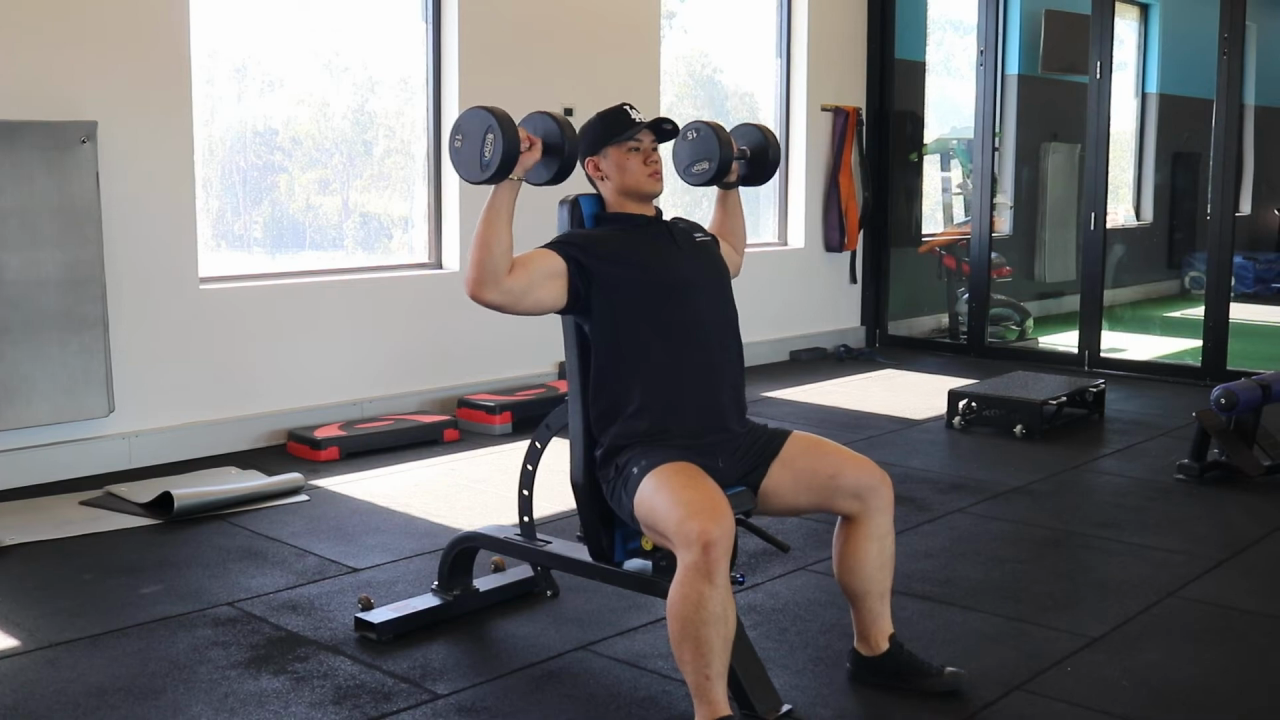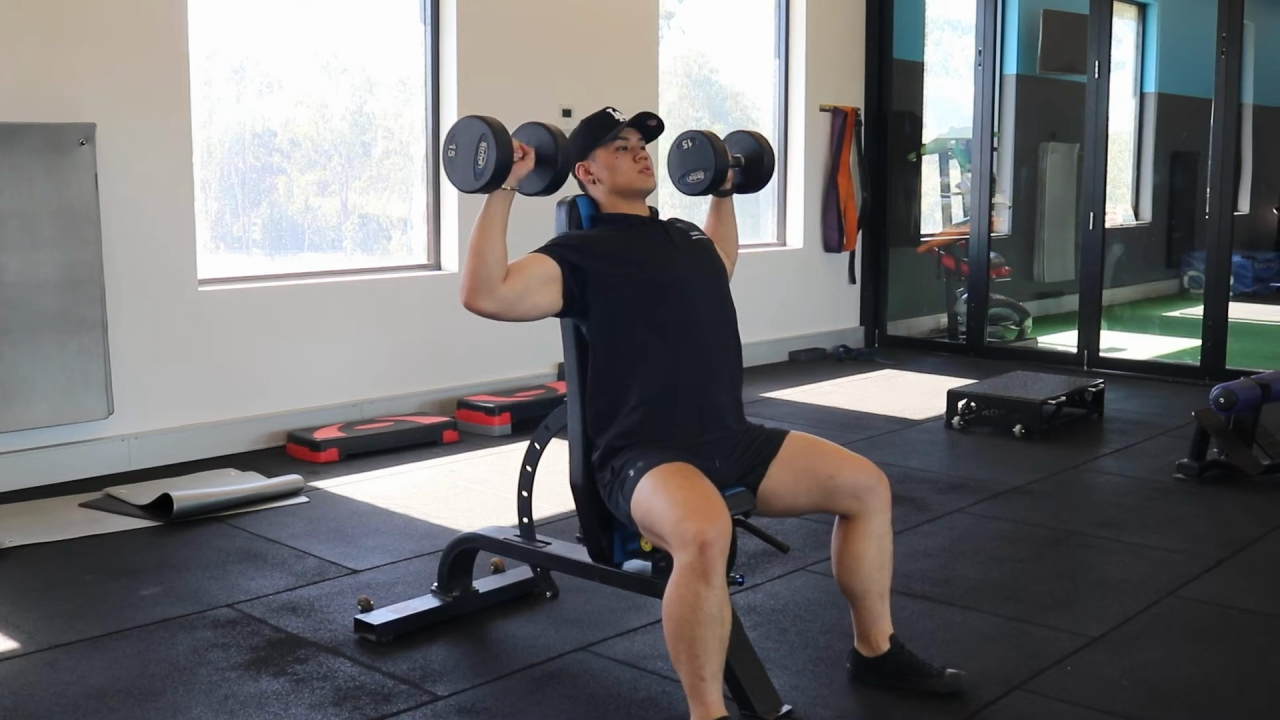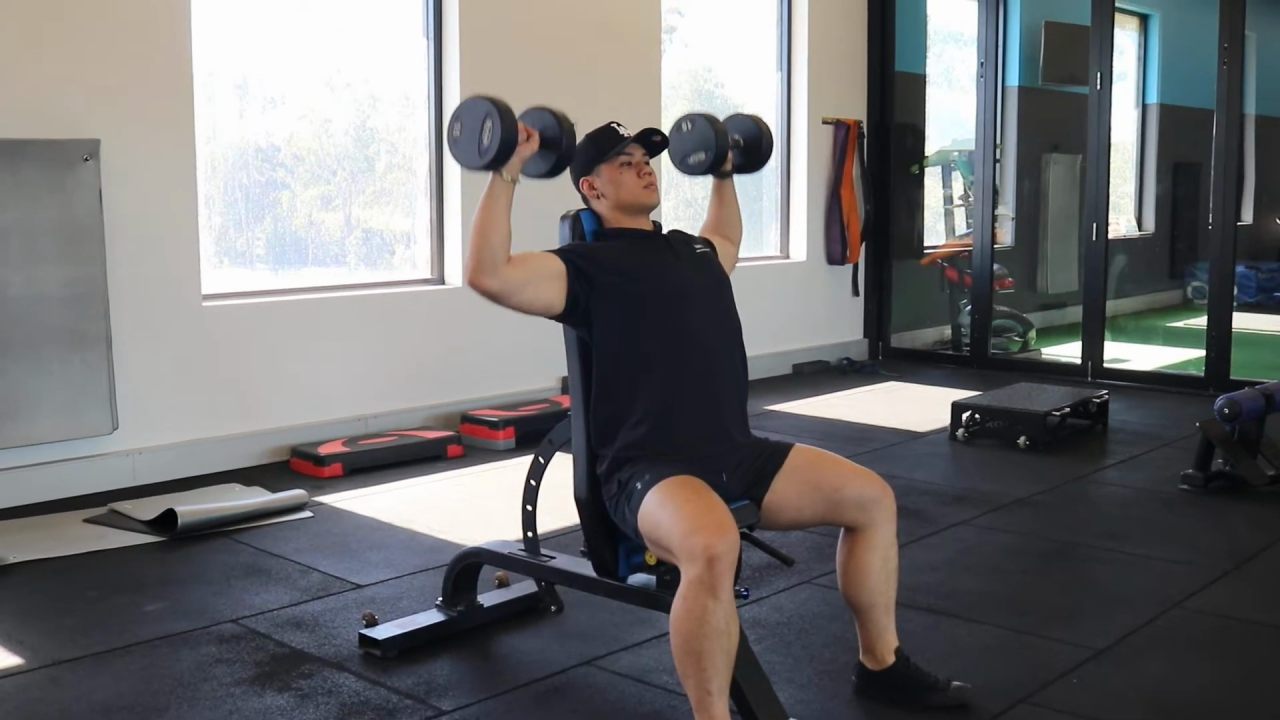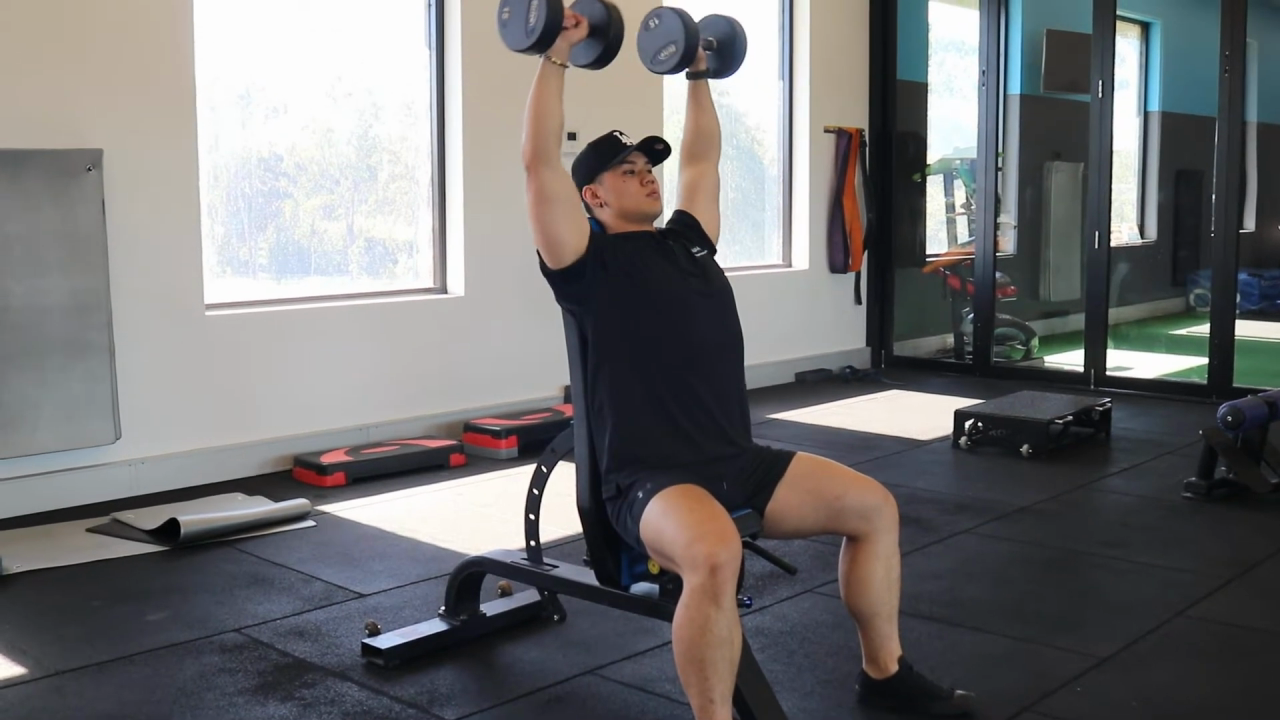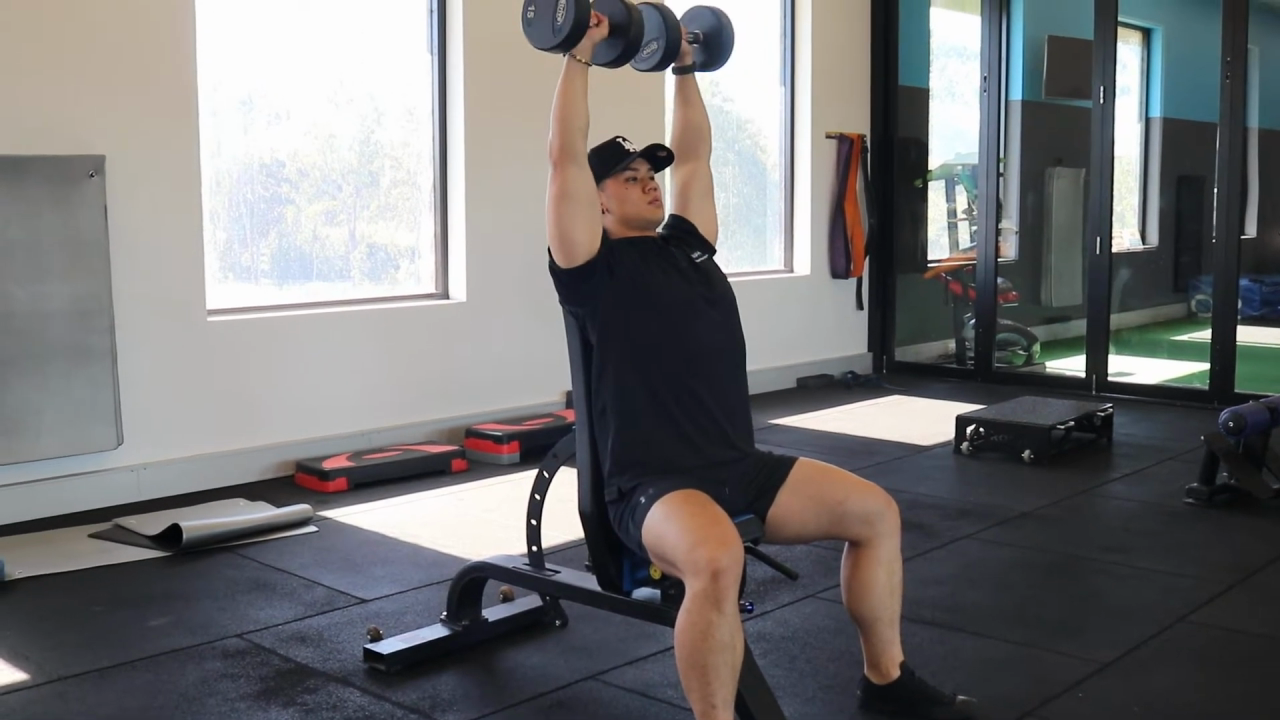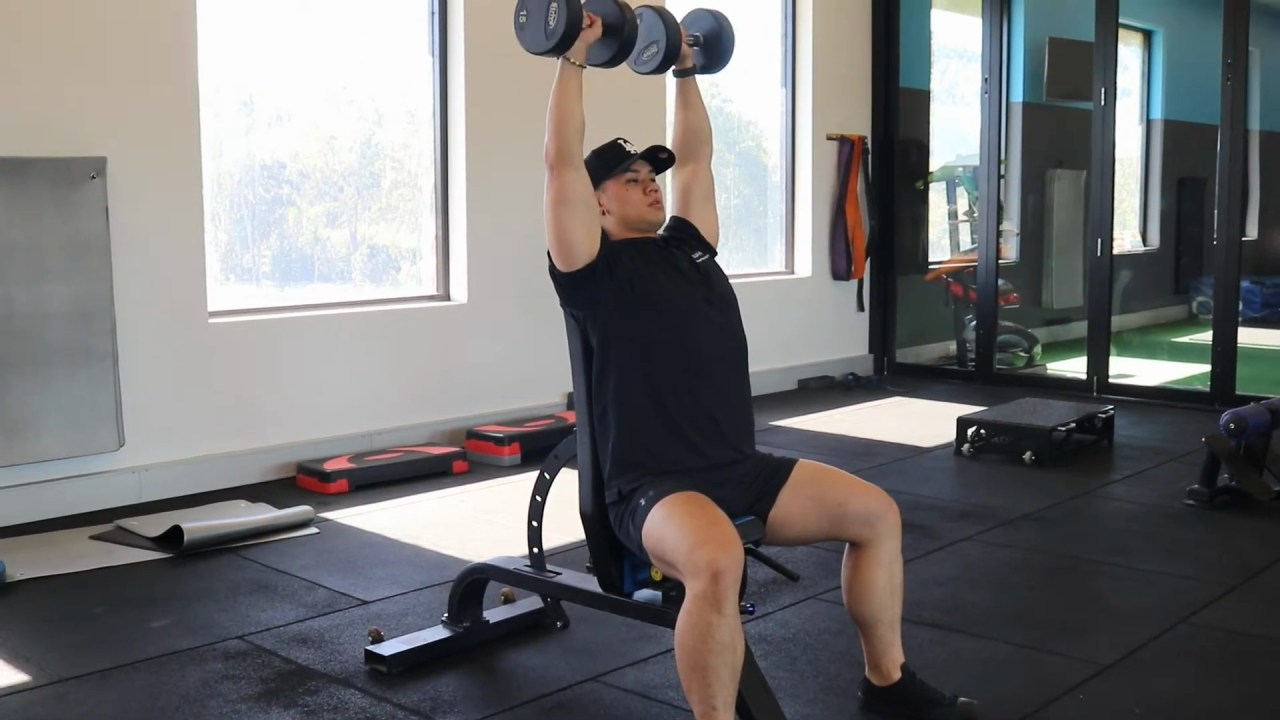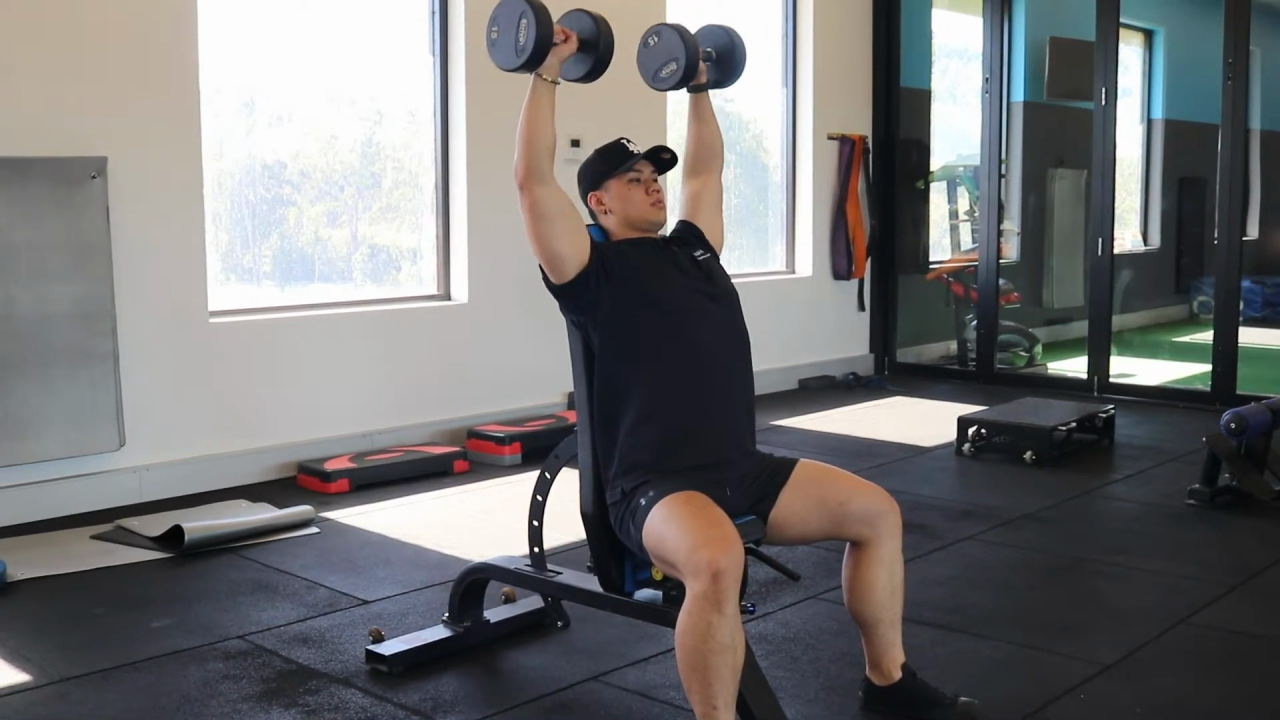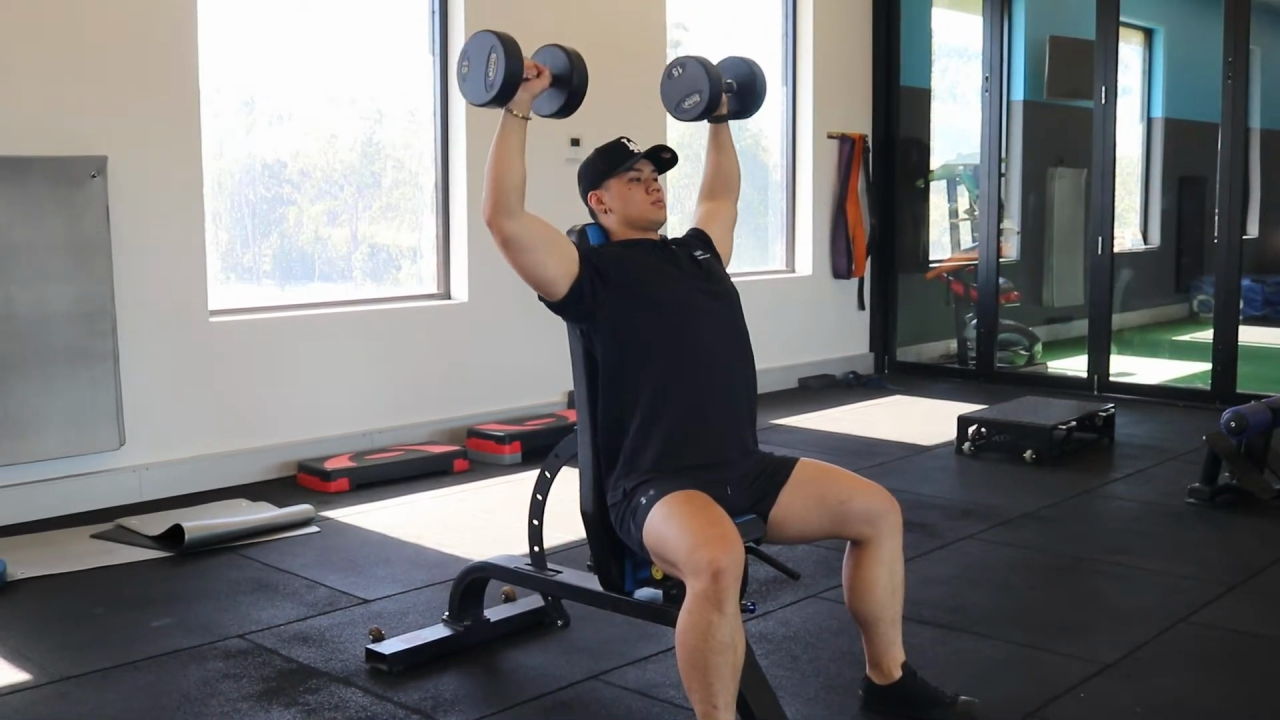
dt=0.5s
person 1, frame 1
left shoulder: (690, 235)
right shoulder: (588, 250)
left elbow: (731, 257)
right elbow: (489, 285)
left wrist: (729, 184)
right wrist: (510, 180)
left hip: (734, 438)
right hip: (648, 453)
left knee: (869, 487)
right knee: (708, 535)
left ankle: (875, 649)
person 1, frame 2
left shoulder: (685, 234)
right shoulder: (583, 252)
left elbow: (721, 264)
right elbow: (483, 294)
left wrist: (723, 191)
right wrist: (502, 190)
left hip: (731, 438)
right hip: (645, 455)
left knee: (867, 486)
right knee: (704, 535)
left ankle: (875, 650)
person 1, frame 3
left shoulder: (686, 248)
right shoulder: (588, 263)
left elbow: (726, 244)
right elbow: (487, 275)
left wrist: (722, 173)
right wrist: (506, 172)
left hip: (737, 453)
right hip: (651, 468)
left knee: (870, 498)
right knee: (712, 548)
left ankle: (881, 663)
person 1, frame 4
left shoulder: (687, 238)
right shoulder: (592, 262)
left elbow: (704, 156)
right elbow: (539, 162)
left wrist: (698, 75)
right wrist: (556, 56)
left hip: (738, 459)
right hip: (652, 478)
left knee: (874, 507)
right knee: (715, 556)
person 1, frame 5
left shoulder: (686, 244)
right shoulder: (597, 267)
left elbow: (694, 153)
right elbow: (565, 157)
left wrist: (683, 68)
right wrist: (580, 53)
left hip: (739, 465)
right hip: (655, 483)
left knee: (874, 511)
right knee: (717, 562)
person 1, frame 6
left shoulder: (687, 246)
right shoulder: (597, 269)
left elbow: (695, 158)
right elbow: (561, 163)
left wrist: (684, 72)
right wrist: (575, 55)
left hip: (740, 467)
right hip: (656, 485)
left knee: (876, 513)
right knee: (717, 563)
person 1, frame 7
left shoulder: (691, 249)
right shoulder: (596, 270)
left elbow: (705, 168)
right elbow: (533, 181)
left wrist: (697, 88)
right wrist: (547, 72)
left hip: (742, 468)
right hip: (656, 485)
left knee: (877, 512)
right knee: (717, 563)
person 1, frame 8
left shoulder: (695, 251)
right shoulder: (596, 272)
left elbow: (722, 195)
right elbow: (503, 217)
left wrist: (718, 120)
right wrist: (518, 109)
left hip: (745, 467)
right hip: (657, 484)
left knee: (878, 511)
right knee: (717, 563)
